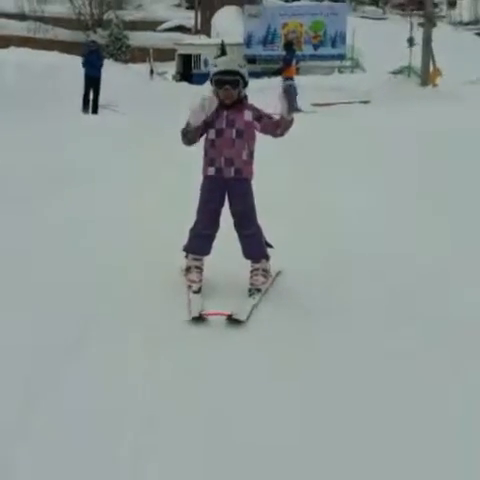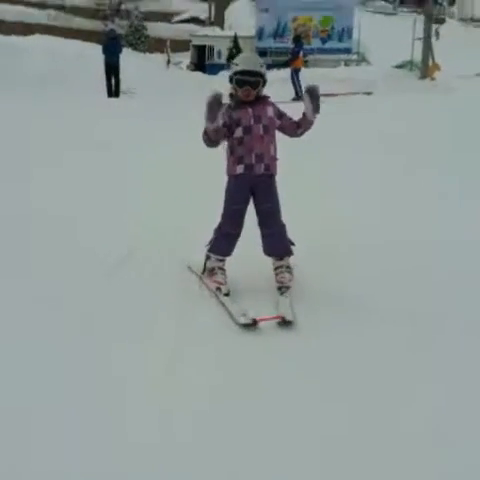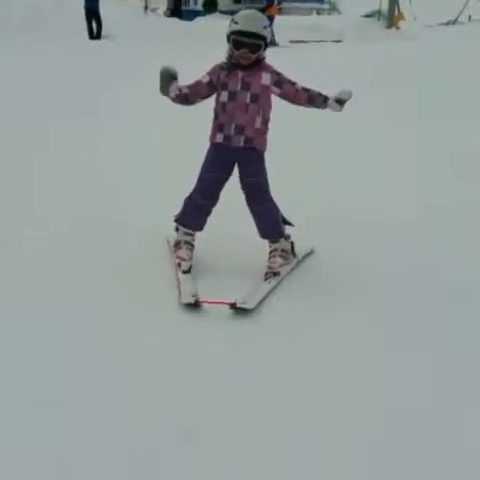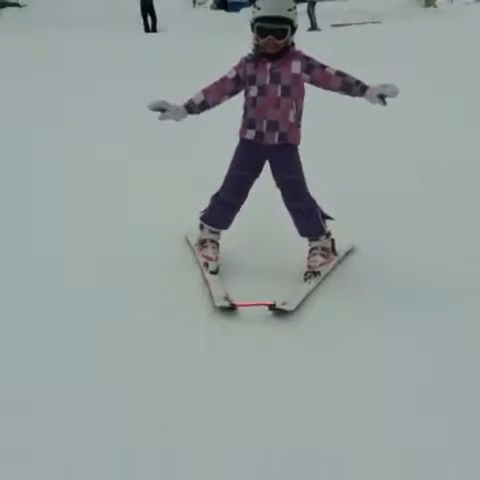
dt=1s
person 1, frame 1
left shoulder: (250, 112)
right shoulder: (207, 111)
left elbow: (277, 129)
right elbow: (188, 140)
left wrist: (287, 112)
right wrist: (194, 120)
left hip: (240, 177)
right hip: (213, 176)
left knee: (246, 223)
right knee: (205, 221)
left ankle: (260, 264)
right ankle: (194, 263)
person 1, frame 2
left shoulder: (270, 108)
right shoulder: (229, 111)
left elbow: (295, 129)
right elbow: (212, 141)
left wrist: (310, 112)
right wrist: (211, 122)
left hip: (266, 175)
right hip: (238, 175)
left knee: (272, 221)
right knee: (231, 221)
left ankle: (282, 263)
right ankle: (214, 263)
person 1, frame 3
left shoulder: (269, 75)
right shoulder: (220, 72)
left elbow: (297, 93)
right elbow: (193, 92)
left wrist: (329, 102)
right wrist: (172, 89)
left hip: (252, 147)
right hip: (220, 144)
left knee: (259, 198)
right knee: (204, 193)
left ankle: (280, 244)
right ankle: (184, 238)
person 1, frame 4
left shoulder: (299, 62)
right shoulder: (247, 64)
left elbow: (332, 77)
right elbow: (219, 89)
left wrist: (367, 91)
right wrist: (184, 109)
left hip: (285, 142)
right hip: (250, 139)
left knee: (296, 194)
right knee: (232, 191)
left ankle: (321, 242)
right ankle: (208, 235)
